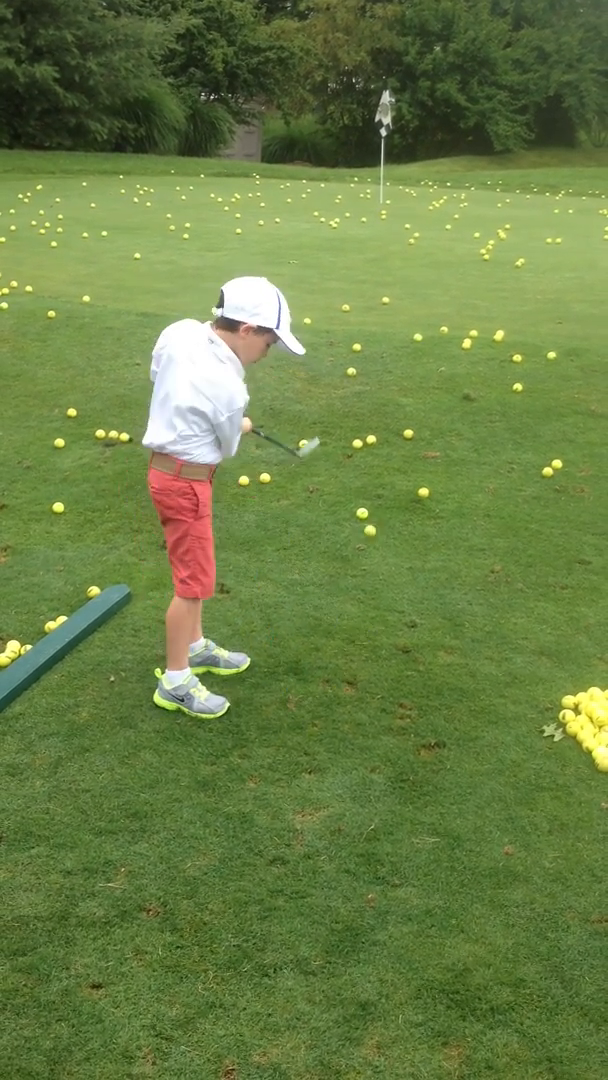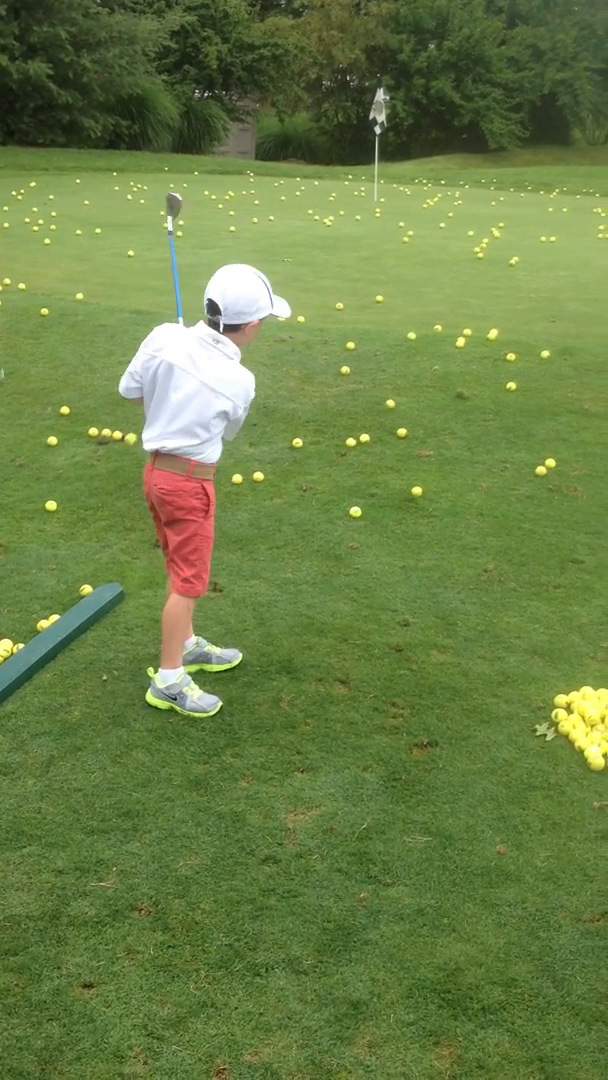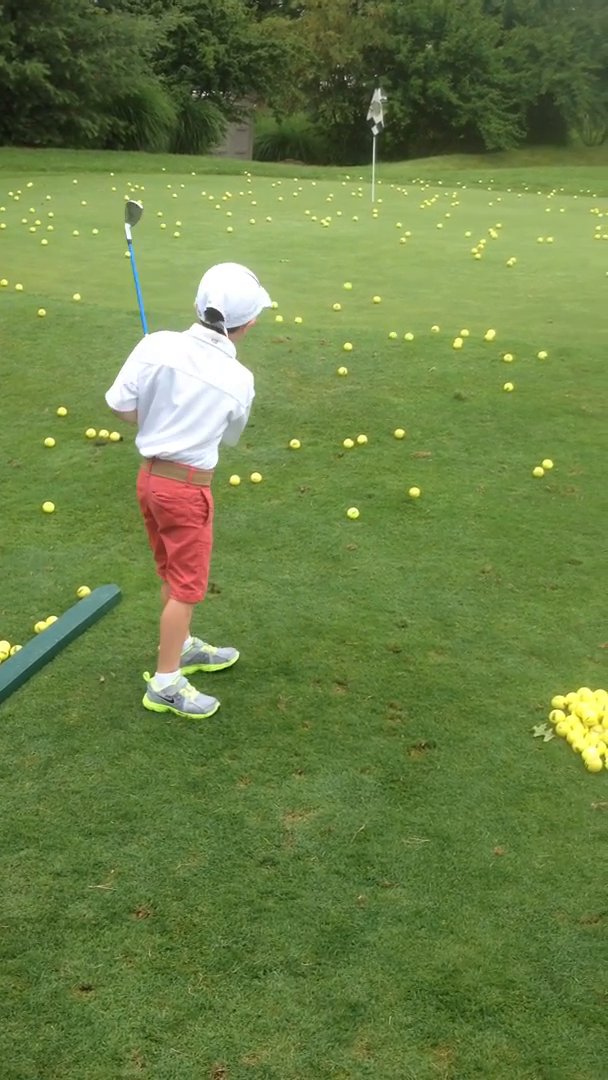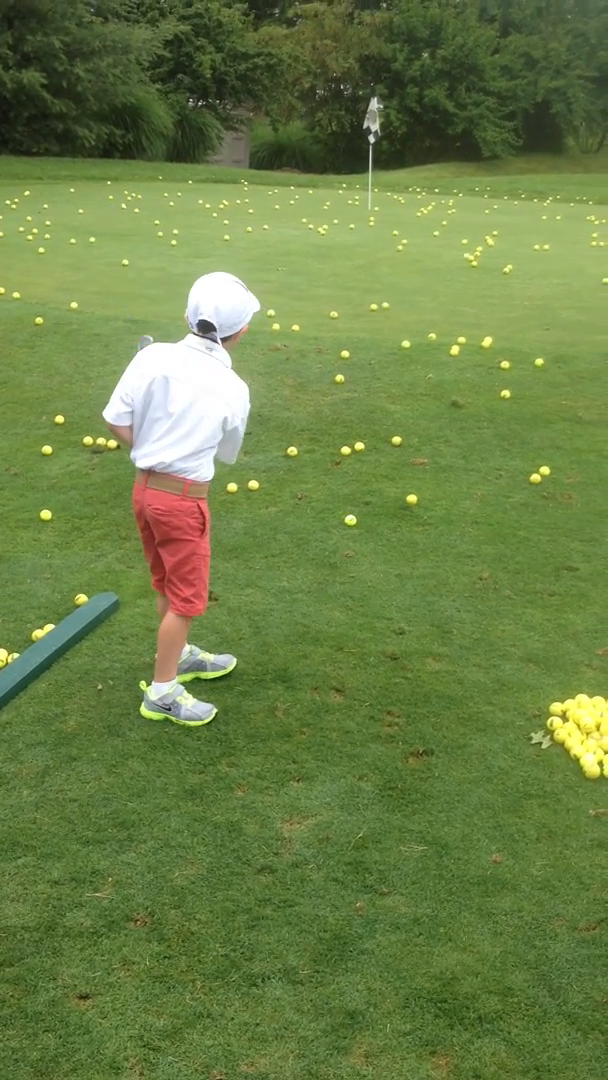
dt=0.2s
person 1, frame 1
left shoulder: (180, 333)
right shoulder: (226, 389)
left elbow: (158, 375)
right elbow: (226, 445)
right wrist: (241, 428)
left hip: (171, 469)
right hip: (185, 481)
left knee: (194, 566)
right knee: (194, 578)
left ankle: (194, 647)
right ankle: (175, 681)
person 1, frame 2
left shoulder: (164, 338)
right shoulder: (239, 382)
left elbow: (131, 389)
right elbow: (227, 434)
left hip: (157, 469)
right hip: (190, 482)
left knee: (181, 566)
right knee: (189, 578)
left ankle: (185, 645)
right ankle: (168, 679)
person 1, frame 3
left shoulder: (157, 346)
right shoulder: (239, 381)
left elbow: (120, 404)
left hip: (150, 475)
right hip: (186, 487)
left knee: (173, 572)
right knee: (186, 583)
left ankle: (181, 647)
right ankle: (164, 683)
person 1, frame 4
left shoulder: (153, 358)
right shoulder: (233, 391)
left elbow: (117, 422)
right elbow: (226, 454)
left hip: (145, 488)
right hip: (183, 499)
left knee: (168, 585)
right knee: (186, 597)
left ankle: (180, 655)
right ankle: (162, 691)
